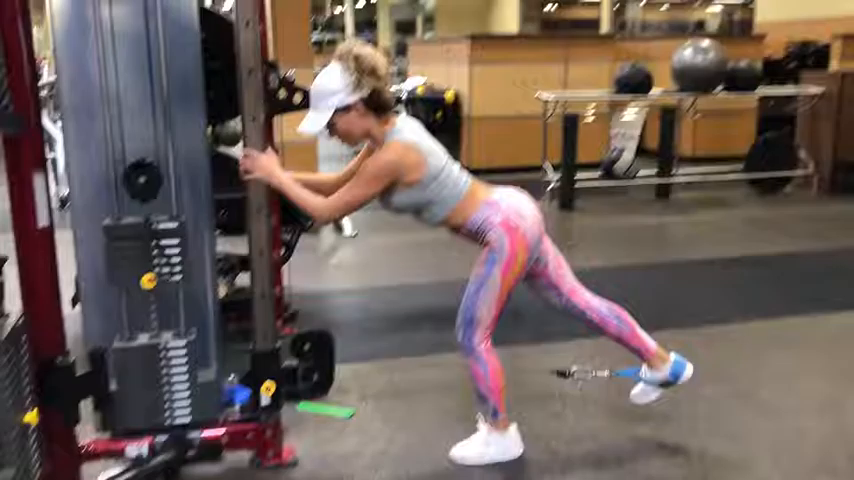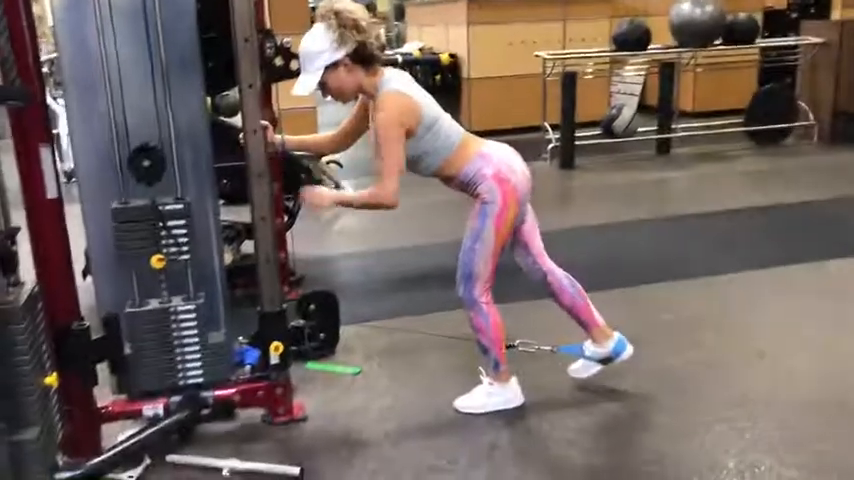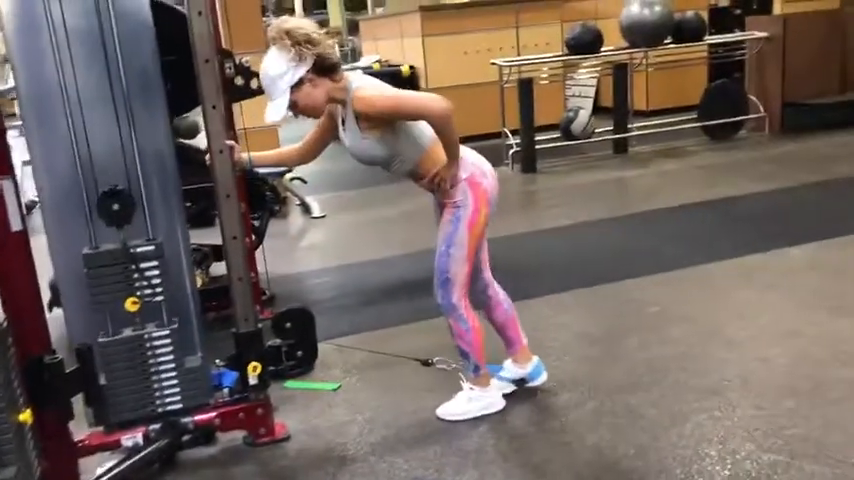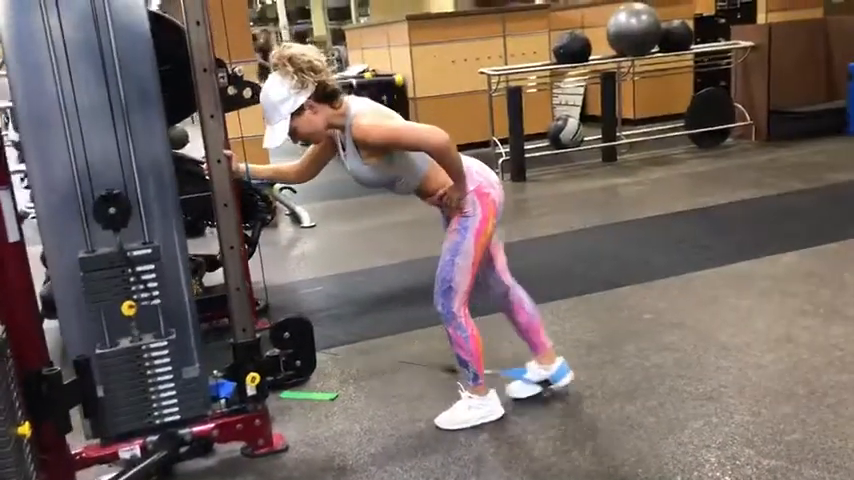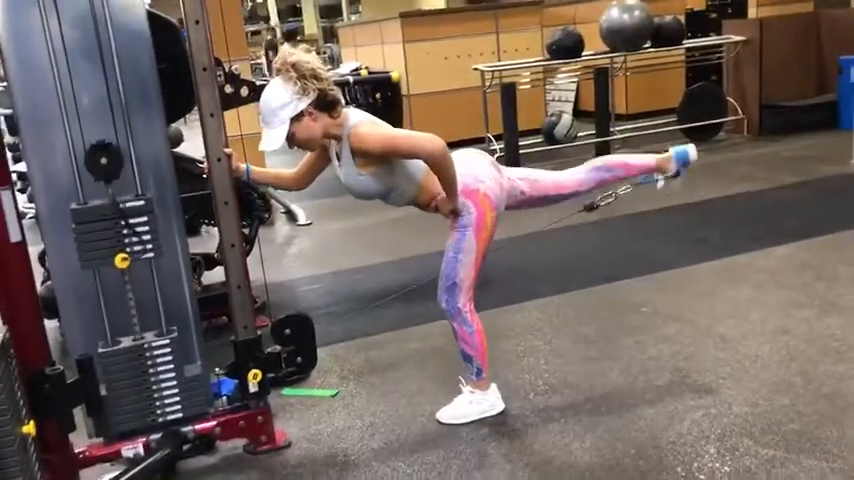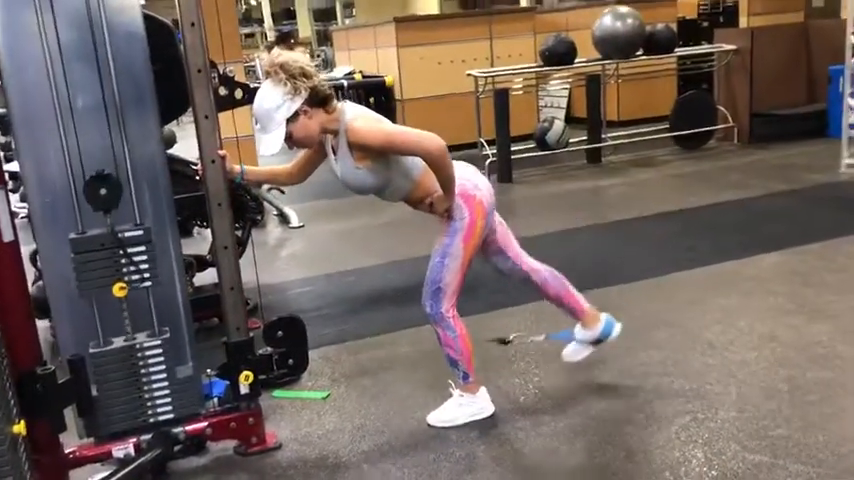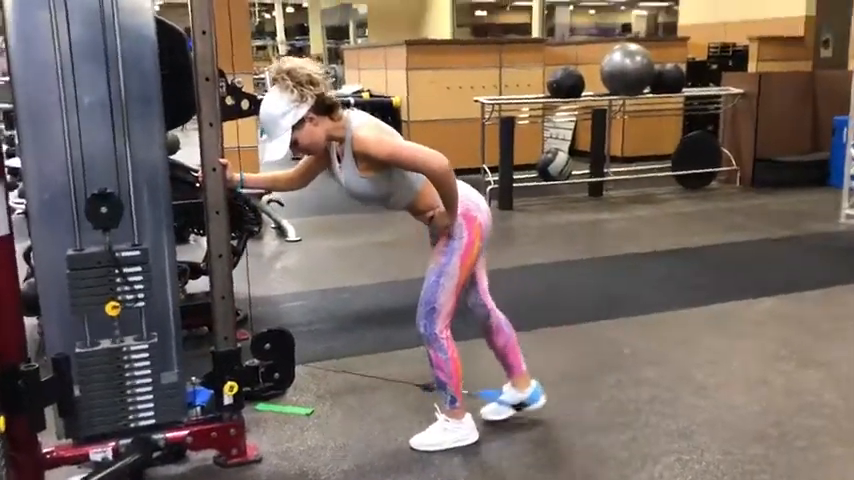
dt=0.5s
person 1, frame 1
left shoulder: (391, 155)
right shoulder: (391, 132)
left elbow: (328, 210)
right elbow: (341, 182)
left wrist: (277, 178)
right wrist: (285, 175)
left hip: (505, 231)
right hip: (512, 214)
left knee: (472, 338)
right knee: (576, 301)
left ankle: (501, 435)
right ankle: (661, 364)
person 1, frame 2
left shoulder: (389, 107)
right shoulder: (379, 89)
left elbow: (386, 195)
right elbow: (337, 141)
left wrist: (333, 197)
right wrist: (279, 140)
left hip: (495, 181)
right hip: (499, 171)
left knee: (472, 291)
right knee: (539, 266)
left ankle: (502, 386)
right ankle: (605, 341)
person 1, frame 3
left shoulder: (364, 98)
right shoulder: (340, 105)
left elbow: (439, 107)
right elbow: (303, 152)
left wrist: (453, 165)
right wrist: (244, 158)
left hip: (466, 184)
right hip: (452, 187)
left knee: (450, 294)
right knee: (478, 282)
left ankle: (483, 390)
right ankle: (523, 363)
person 1, frame 4
left shoulder: (362, 125)
right shoulder: (338, 128)
left elbow: (438, 139)
right elbow: (302, 171)
left wrist: (460, 188)
right wrist: (242, 169)
left hip: (473, 197)
right hip: (461, 197)
left knee: (449, 303)
right knee: (497, 283)
left ankle: (481, 399)
right ankle: (547, 362)
person 1, frame 5
left shoulder: (358, 134)
right shoulder: (332, 137)
left elbow: (433, 146)
right elbow: (297, 180)
left wrist: (451, 198)
right wrist: (245, 171)
left hip: (472, 193)
right hip: (472, 177)
left knee: (454, 302)
right knee: (574, 182)
left ankle: (482, 393)
right ankle: (664, 163)
person 1, frame 6
left shoulder: (355, 128)
right shoulder: (328, 133)
left elbow: (433, 144)
right elbow: (294, 174)
left wrist: (448, 197)
right wrist: (238, 172)
left hip: (462, 198)
right hip: (460, 194)
left knee: (438, 305)
right knee: (521, 265)
left ankle: (472, 396)
right ankle: (592, 322)
person 1, frame 7
left shoulder: (361, 137)
right shoulder: (333, 140)
left elbow: (438, 164)
right elbow: (295, 179)
left wrist: (448, 214)
right wrist: (237, 179)
left hip: (461, 217)
right hip: (450, 217)
left knee: (431, 324)
right knee: (480, 306)
left ankle: (457, 422)
right ankle: (522, 387)
